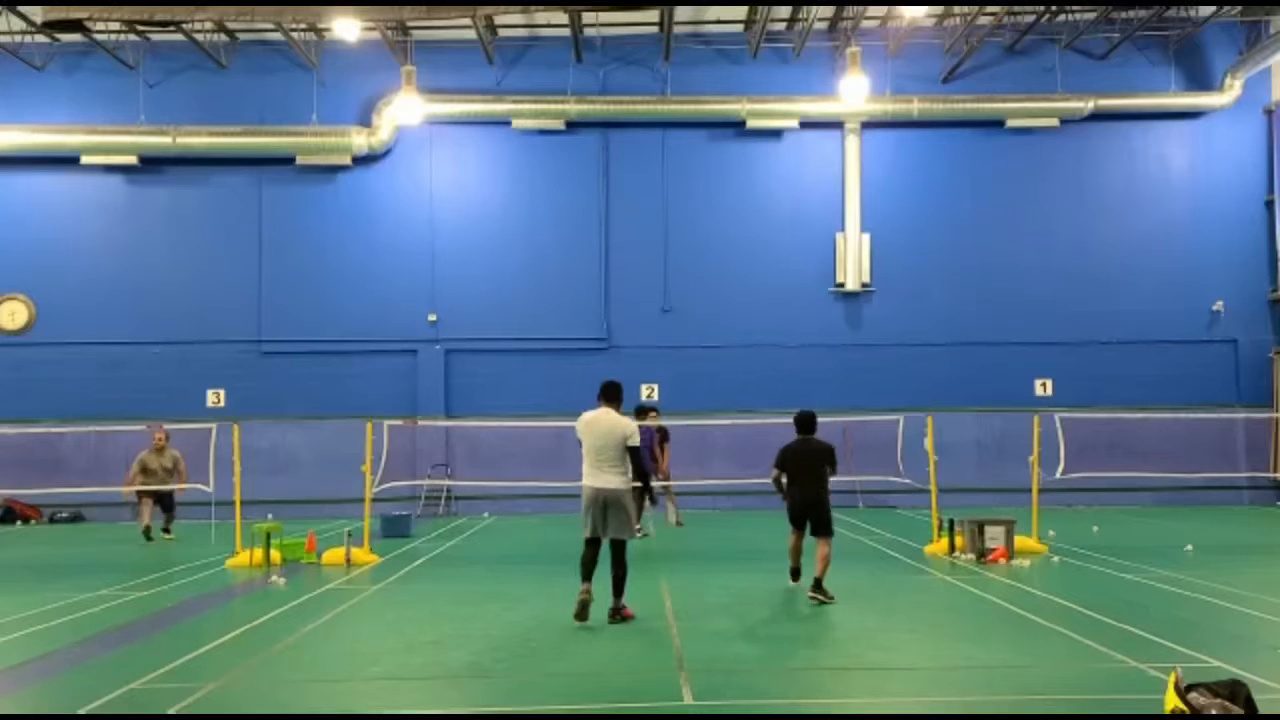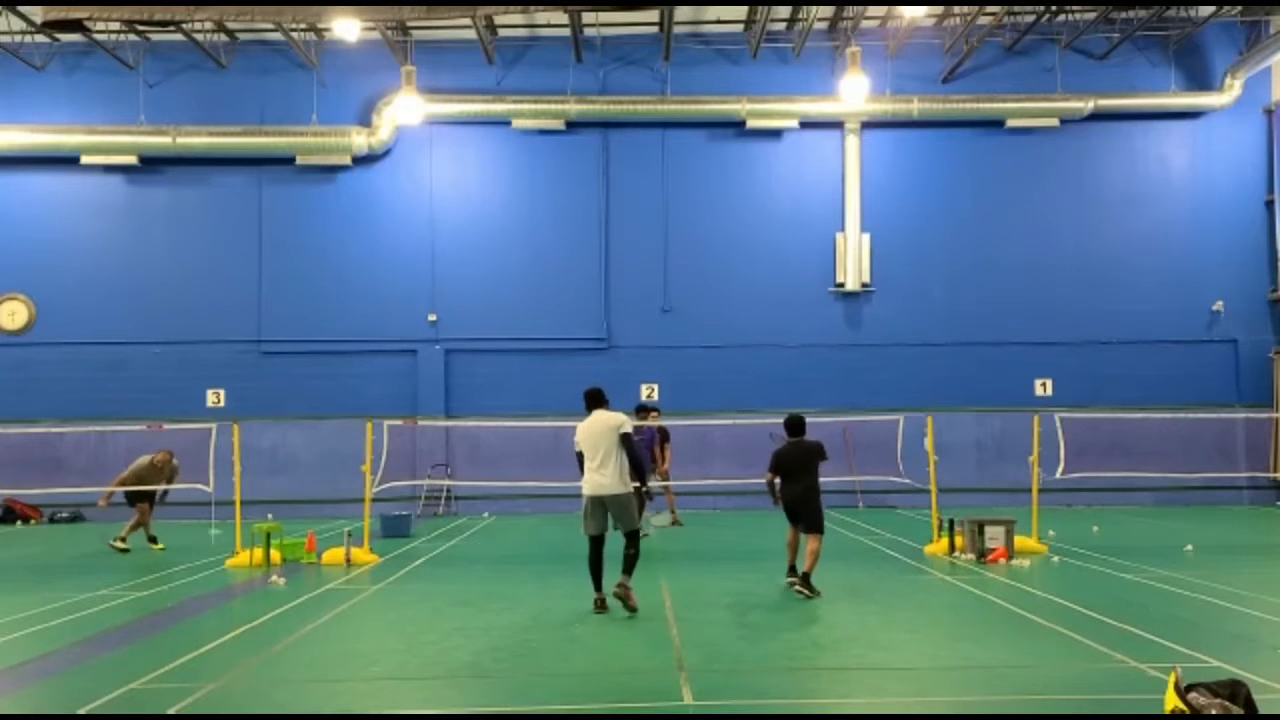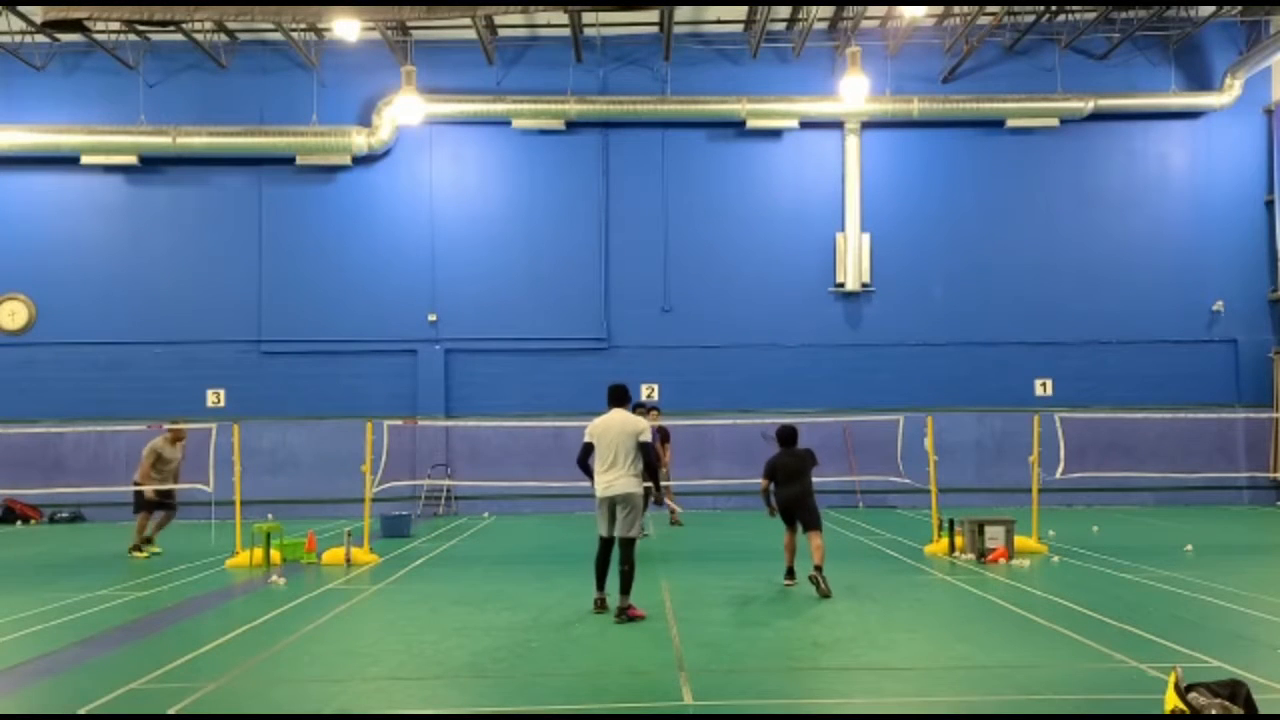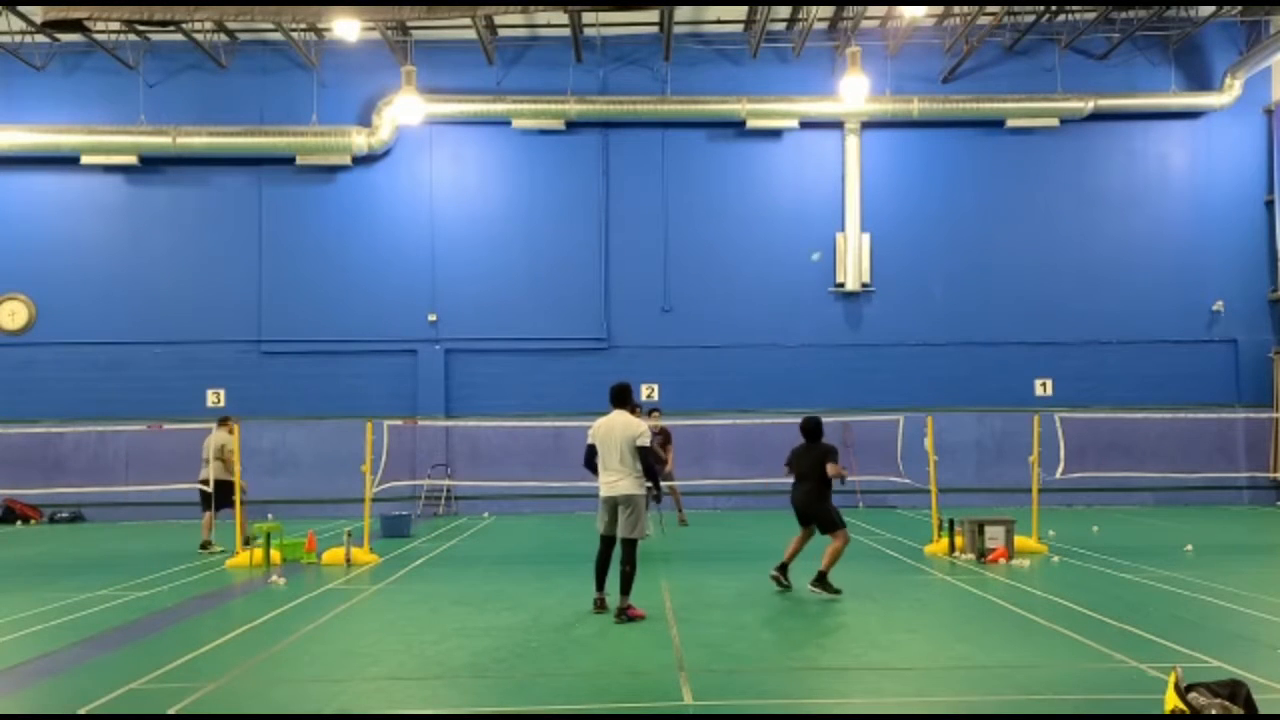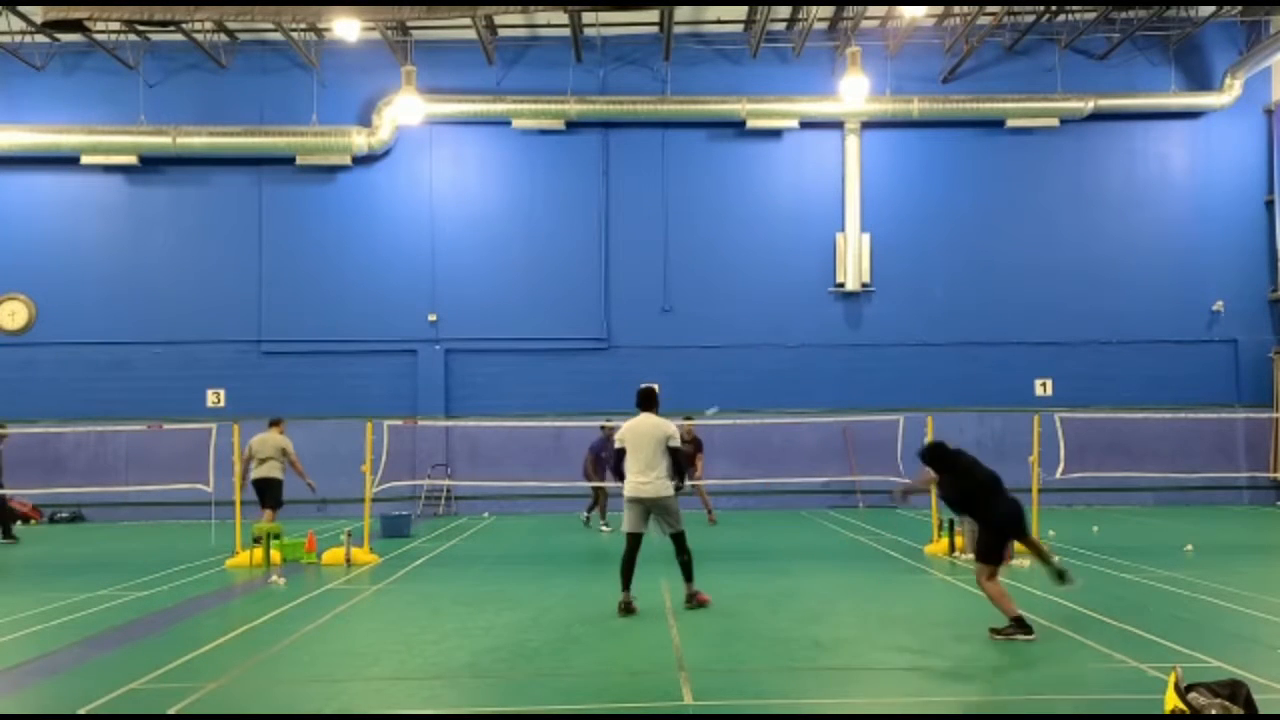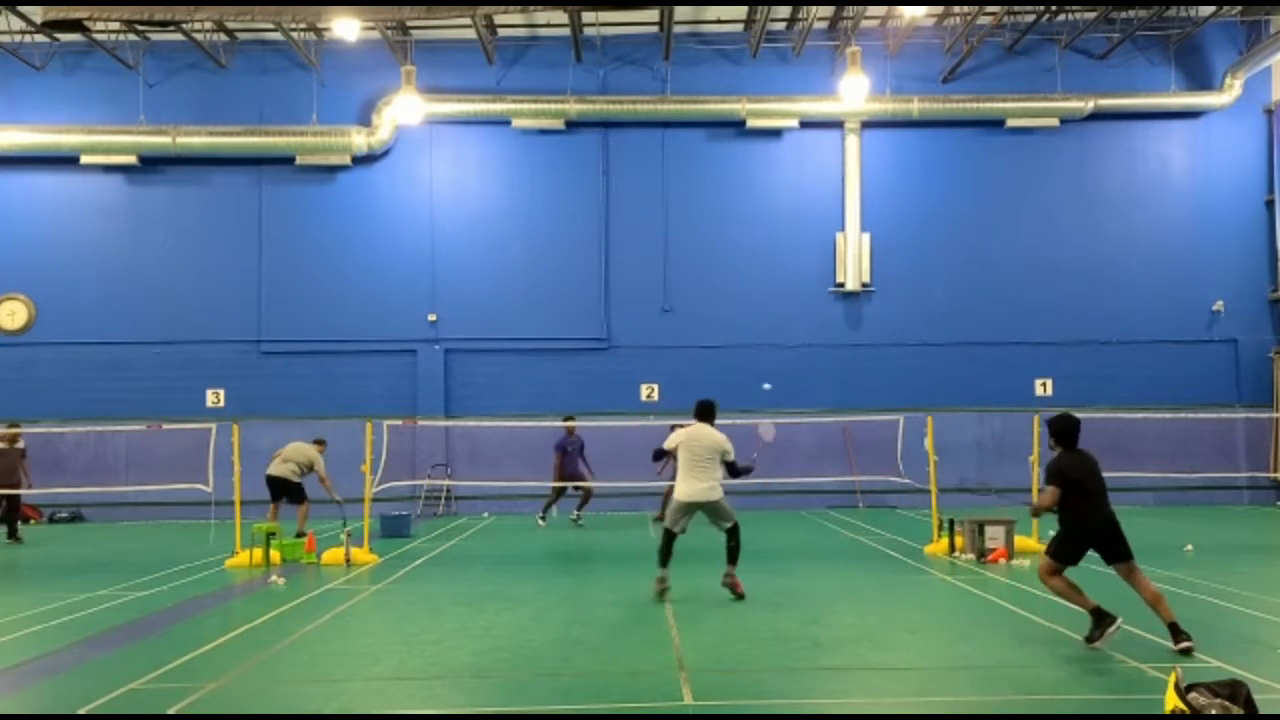
dt=0.7s
person 1, frame 1
left shoulder: (583, 421)
right shoulder: (627, 425)
right elbow: (638, 465)
right wrist: (648, 491)
left hip: (591, 488)
right hip: (619, 490)
left knee: (591, 543)
right knee: (618, 549)
left ankle: (585, 589)
right ankle: (617, 607)
person 1, frame 2
left shoulder: (580, 429)
right shoulder: (619, 419)
right elbow: (632, 453)
right wrist: (643, 482)
left hip: (590, 491)
right hip: (618, 489)
left knee: (595, 544)
right knee: (632, 536)
left ankle: (599, 598)
right ankle: (623, 584)
person 1, frame 3
left shoulder: (595, 425)
right shoulder: (639, 424)
left elbow: (581, 460)
right elbow: (650, 461)
right wrist: (657, 488)
left hip: (603, 491)
right hip: (629, 490)
left knee: (605, 544)
right knee: (626, 547)
left ankle: (599, 598)
right ankle: (624, 606)
person 1, frame 4
left shoulder: (597, 426)
right shoulder: (638, 426)
left elbow: (588, 461)
right elbow: (647, 463)
right wrist: (657, 487)
left hip: (607, 492)
right hip: (632, 491)
left knee: (605, 544)
right knee: (628, 548)
left ankle: (599, 598)
right ankle: (623, 607)
person 1, frame 5
left shoulder: (625, 428)
right shoulder: (667, 427)
left elbow: (616, 465)
right elbow: (678, 462)
right wrist: (680, 481)
left hip: (633, 492)
right hip: (660, 491)
left knee: (632, 546)
right knee: (680, 541)
left ankle: (625, 599)
right ankle: (691, 593)
person 1, frame 6
left shoulder: (680, 434)
right shoulder: (721, 439)
left elbow: (657, 457)
right elbow: (734, 472)
left wrist: (674, 450)
right wrist: (748, 469)
left hip: (683, 496)
right hip: (712, 496)
left knee: (668, 536)
right knee: (733, 532)
left ankle: (663, 578)
right ankle: (730, 575)
person 2, frame 1
left shoulder: (786, 450)
right shoulder: (826, 448)
left elbow: (775, 476)
right elbow: (832, 471)
left wrist: (784, 493)
left hip: (795, 501)
right hip: (819, 500)
left knee: (797, 534)
right knee: (824, 542)
left ankle: (794, 572)
right ankle: (817, 586)
person 2, frame 2
left shoulder: (779, 453)
right shoulder: (815, 447)
left elbow: (769, 479)
right elbow: (823, 458)
left wrist: (774, 495)
left hip: (788, 499)
right hip: (809, 498)
left knee: (794, 528)
right knee: (814, 538)
left ankle: (791, 571)
right ankle: (804, 580)
person 2, frame 3
left shoulder: (772, 461)
right shoulder: (806, 454)
left elbow: (764, 486)
left wrist: (769, 505)
left hip: (783, 501)
right hip: (804, 499)
left knee: (790, 530)
right knee: (815, 536)
left ankle: (789, 573)
right ankle: (817, 571)
person 2, frame 4
left shoulder: (797, 451)
right shoulder: (828, 450)
left elbow: (789, 471)
right elbow: (832, 473)
right wrist: (841, 473)
left hip: (799, 500)
right hip: (817, 501)
left knee: (807, 533)
right knee: (841, 538)
left ankle: (781, 569)
right ankle: (820, 579)
person 2, frame 5
left shoulder: (950, 493)
right shoulder: (958, 456)
right elbow: (935, 477)
right wrist: (910, 487)
left hip: (994, 522)
right hip: (1012, 509)
left knee: (985, 578)
right knee: (1026, 539)
left ankle: (1019, 624)
right ankle: (1055, 570)
person 2, frame 6
left shoulder: (1057, 465)
right shoulder: (1088, 458)
left elbow: (1048, 502)
left wrist: (1036, 508)
right wrist: (1052, 505)
left hip: (1077, 528)
right hip: (1106, 522)
left knee: (1047, 573)
right knee: (1135, 577)
left ankle: (1101, 617)
right ankle: (1179, 634)
